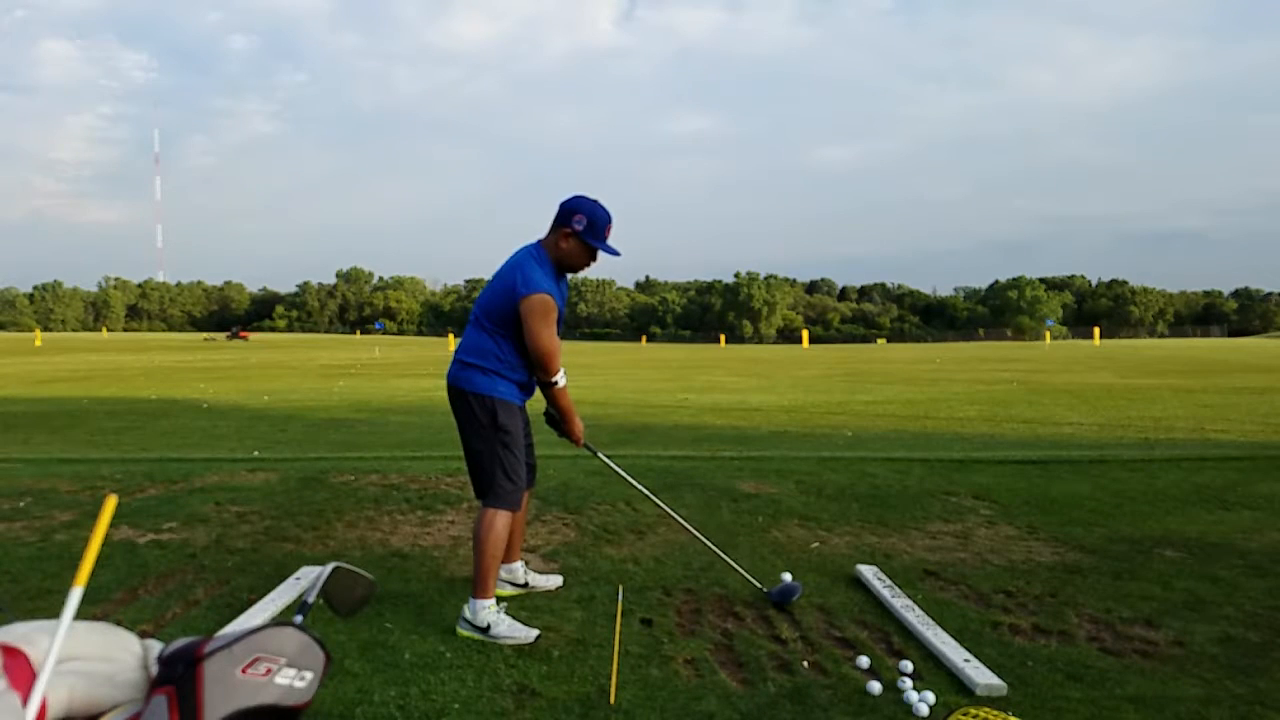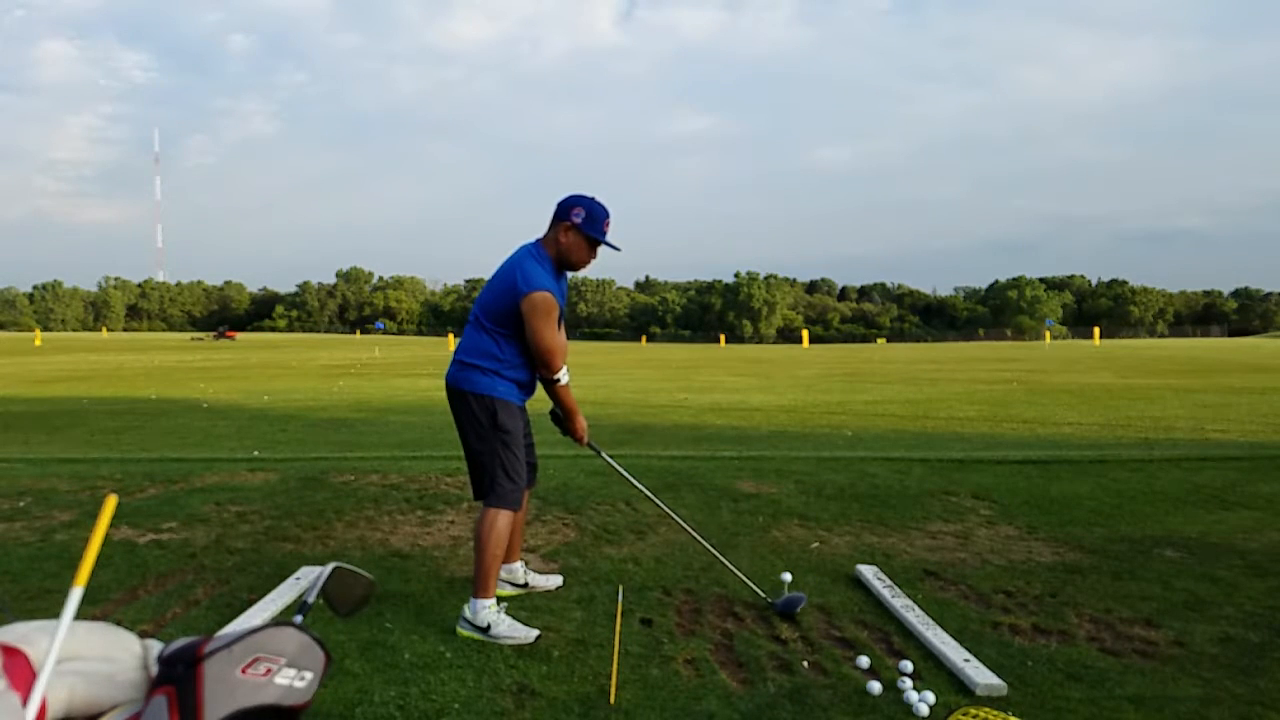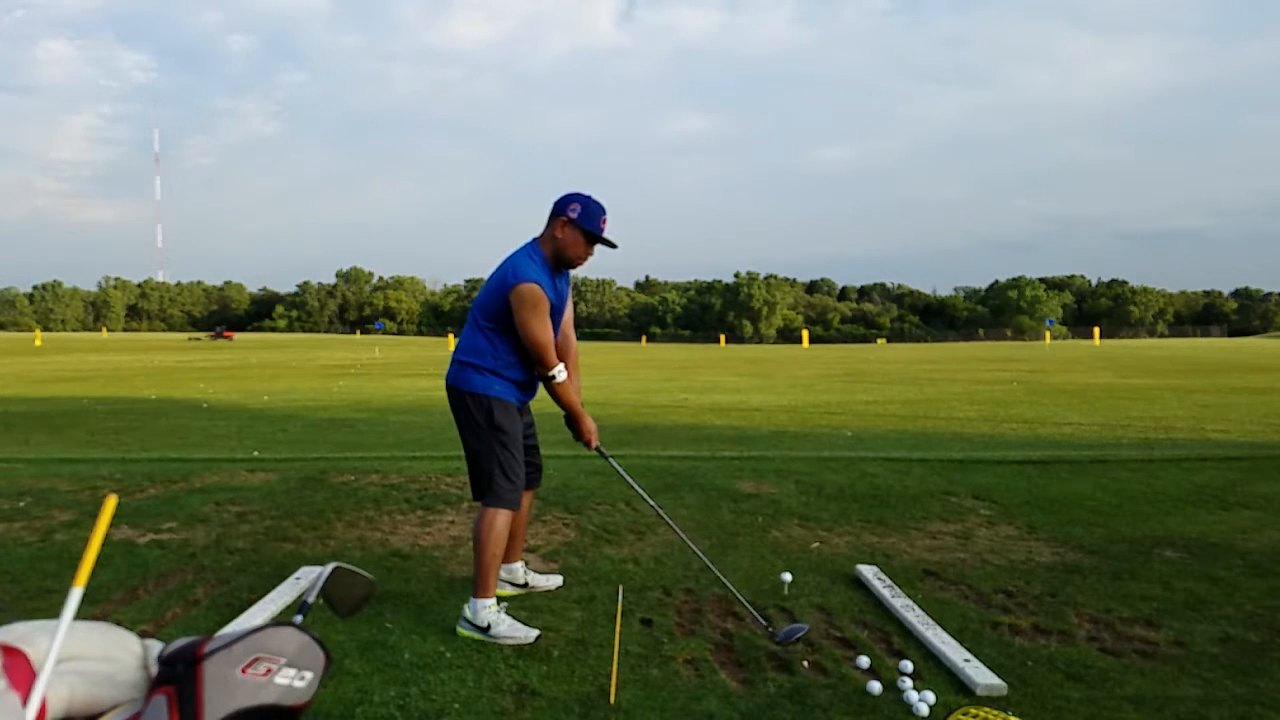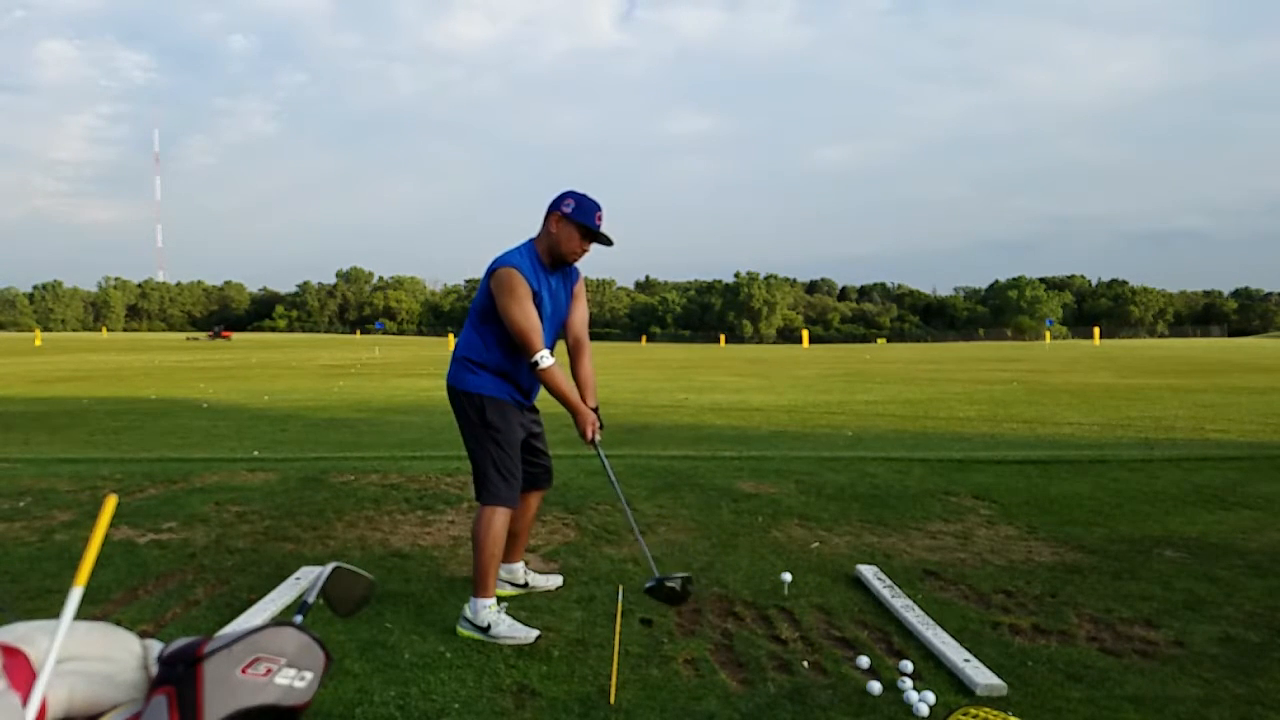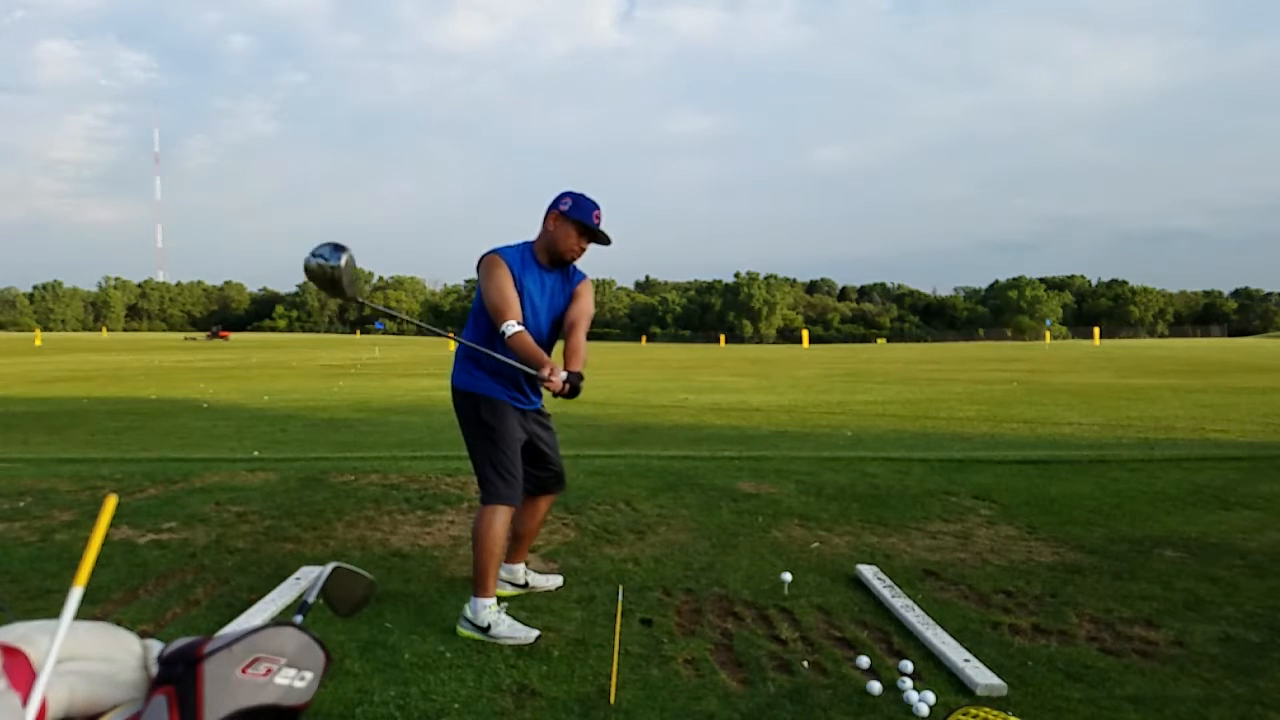
dt=1s
person 1, frame 1
left shoulder: (542, 264)
right shoulder: (536, 287)
left elbow: (547, 358)
right elbow: (549, 369)
left wrist: (559, 408)
right wrist: (570, 419)
left hip: (500, 387)
right hip: (485, 389)
left knee: (521, 478)
right knee: (501, 493)
left ankle: (511, 572)
right ankle: (479, 610)
person 1, frame 2
left shoulder: (546, 265)
right shoulder: (537, 285)
left elbow: (558, 342)
right elbow: (551, 366)
left wrist: (566, 408)
right wrist: (574, 416)
left hip: (501, 388)
right hip: (484, 390)
left knee: (521, 477)
right knee: (503, 492)
left ankle: (511, 572)
right ankle: (480, 610)
person 1, frame 3
left shoulder: (559, 271)
right shoulder: (527, 280)
left elbow: (566, 342)
right elbow: (548, 364)
left wrist: (578, 407)
right wrist: (579, 417)
left hip: (508, 390)
right hip: (483, 389)
left knee: (526, 477)
right knee: (501, 492)
left ankle: (510, 571)
right ankle: (480, 611)
person 1, frame 4
left shoulder: (571, 279)
right shoulder: (511, 271)
left elbow: (578, 342)
right elbow: (537, 353)
left wrist: (590, 405)
right wrist: (577, 410)
left hip: (518, 394)
right hip: (483, 390)
left knee: (534, 479)
right knee: (500, 492)
left ankle: (511, 572)
right ankle: (480, 611)
person 1, frame 5
left shoulder: (579, 283)
right shoulder: (500, 263)
left elbow: (577, 330)
right elbow: (509, 326)
left wrist: (572, 373)
right wrist: (543, 365)
left hip: (528, 398)
right hip: (485, 391)
left knee: (546, 481)
right knee: (502, 492)
left ankle: (512, 571)
right ankle: (480, 610)
